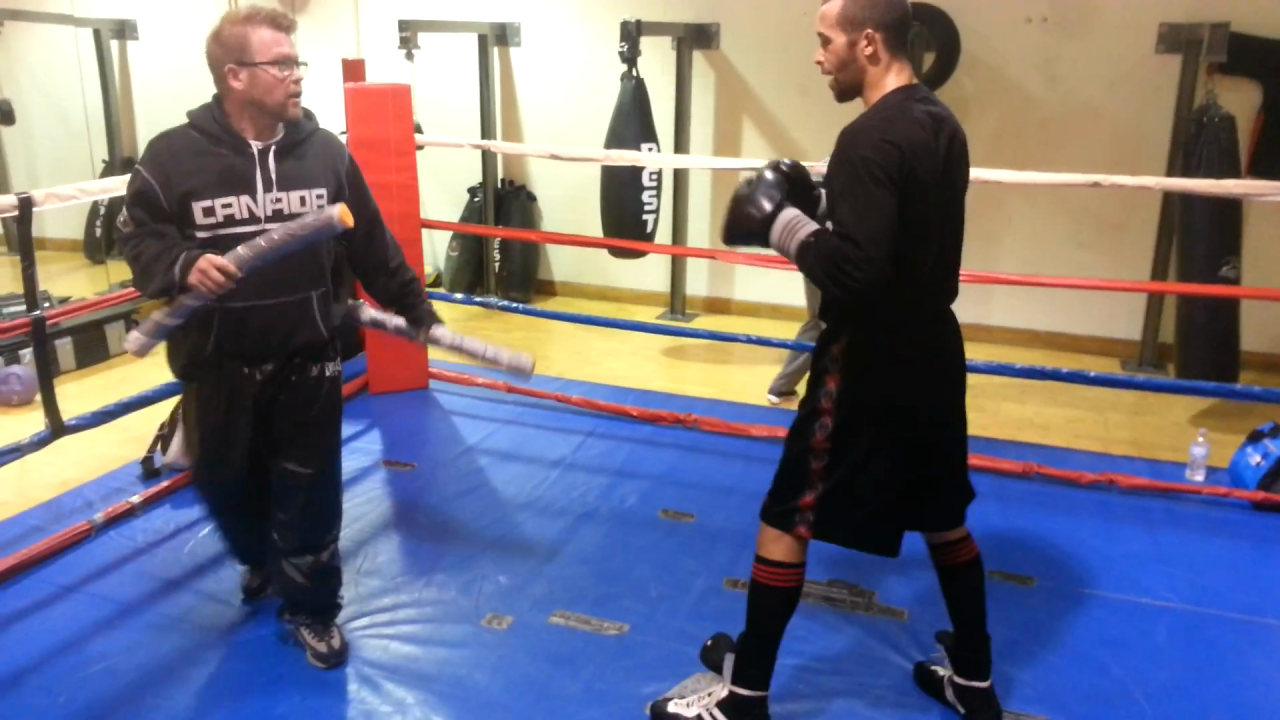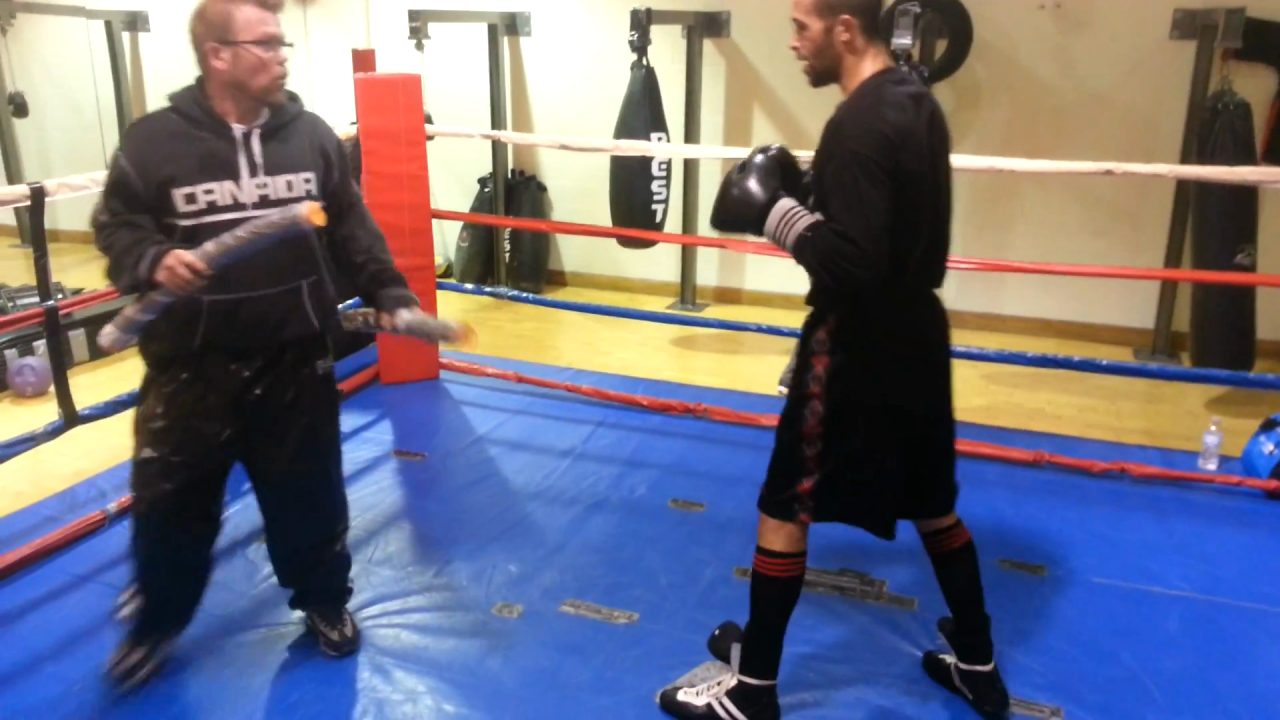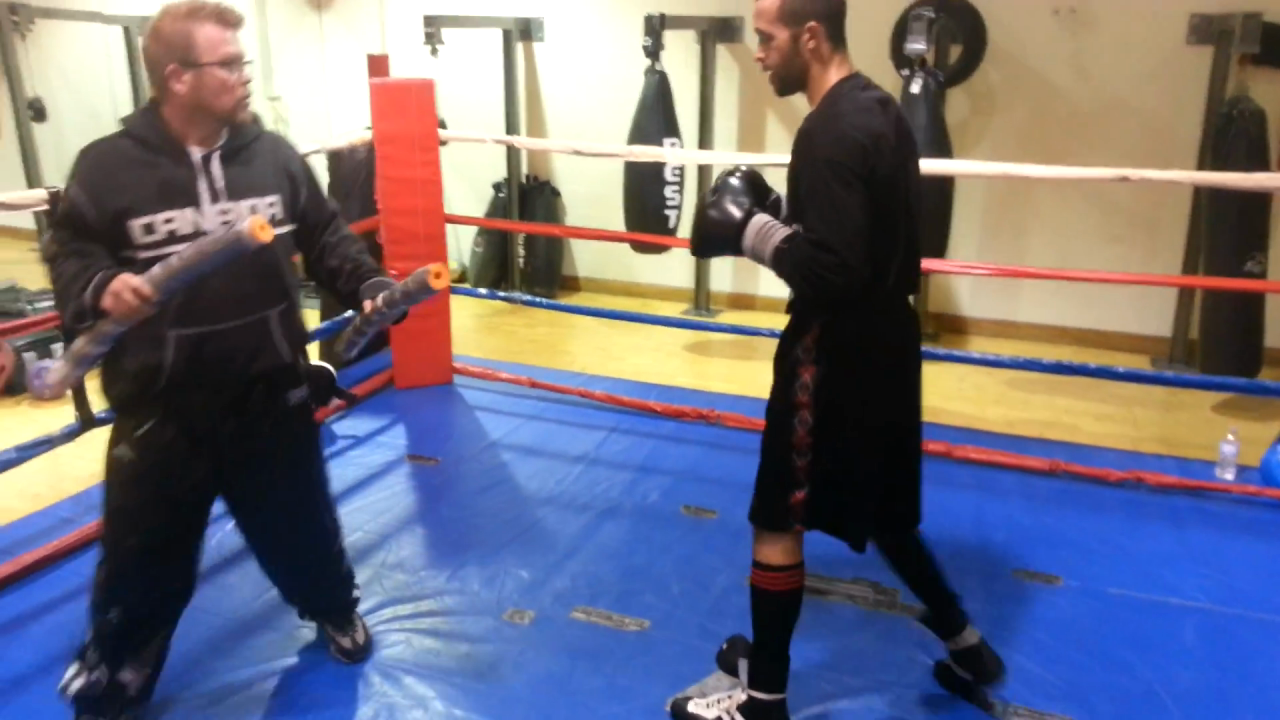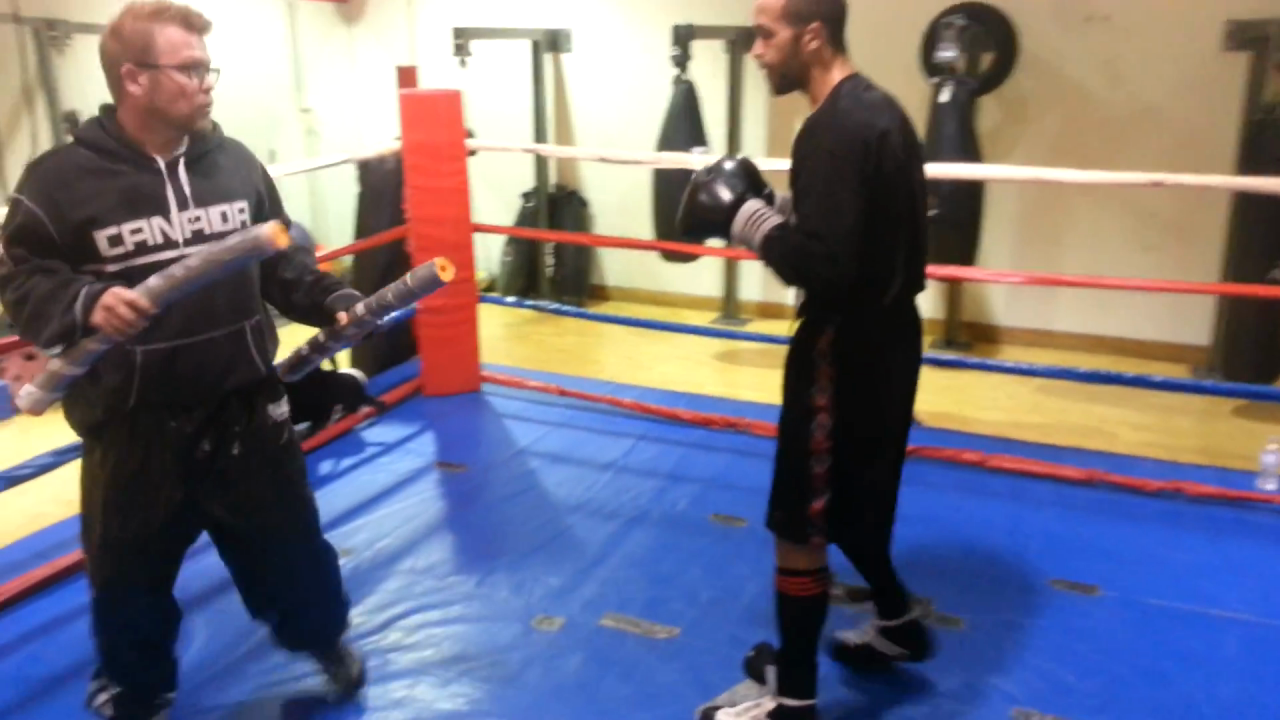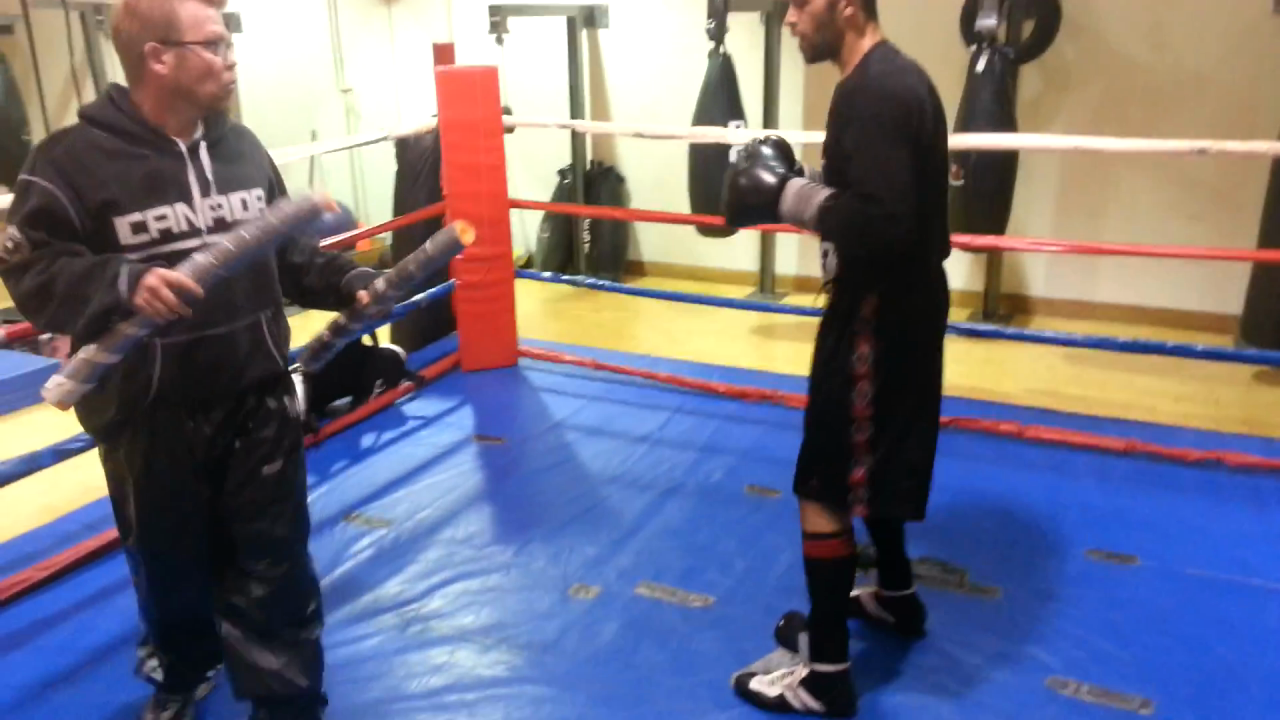
dt=0.2s
person 1, frame 1
left shoulder: (872, 139)
right shoulder: (939, 124)
left elbow: (854, 272)
left wrist: (783, 223)
right wrist: (809, 211)
left hip: (870, 359)
right hip: (931, 348)
left knee: (785, 518)
right knee: (943, 517)
person 1, frame 2
left shoulder: (860, 125)
right shoulder: (916, 105)
left elbow: (854, 264)
left wrist: (775, 214)
right wrist: (807, 201)
left hip: (858, 342)
right hip: (913, 331)
left knee: (783, 506)
right knee: (930, 504)
person 1, frame 3
left shoulder: (831, 133)
right shoulder: (877, 109)
left elbow: (831, 273)
left wrist: (752, 228)
right wrist: (777, 218)
left hip: (837, 347)
right hip: (884, 336)
left knee: (776, 520)
right knee: (876, 505)
right ankle: (965, 643)
person 1, frame 4
left shoulder: (837, 129)
right shoulder: (875, 110)
left elbow: (823, 264)
left wrist: (744, 217)
right wrist: (763, 211)
left hip: (847, 345)
right hip: (880, 334)
left knee: (799, 522)
right knee: (840, 500)
right ankle: (898, 620)
person 1, frame 5
left shoulder: (874, 93)
right shoulder: (890, 80)
left elbow: (881, 225)
left wrist: (789, 196)
right wrist: (802, 193)
left hip: (879, 315)
right hip: (894, 306)
left knee: (824, 489)
right knee: (870, 466)
right ankle: (894, 595)
person 2, frame 1
left shoulder: (324, 151)
right shoulder: (173, 155)
left elbow: (370, 243)
right elbow: (139, 239)
left wrist: (415, 307)
right wrist: (184, 266)
left hip: (305, 361)
right hip: (214, 365)
left knee: (308, 488)
right knee: (224, 484)
left ankle: (311, 608)
right ankle: (266, 558)
person 2, frame 2
left shoulder: (311, 136)
right shoulder: (153, 141)
left elbow: (350, 228)
right elbow: (117, 228)
left wrist: (390, 294)
right wrist: (153, 262)
left hip: (296, 358)
right hip: (191, 365)
left knee: (307, 494)
right knee: (170, 507)
left ankle: (323, 600)
right ankle: (153, 623)
person 2, frame 3
left shoulder: (273, 156)
right shoulder: (107, 166)
left elbow: (327, 241)
right elbow: (67, 255)
left wrist: (368, 287)
right wrist: (101, 289)
left hip: (269, 392)
right hip: (160, 406)
left knee: (299, 520)
right knee: (138, 555)
left ankle: (335, 613)
person 2, frame 4
left shoulder: (234, 163)
right shoulder: (61, 177)
left elbow: (281, 262)
left wrist: (333, 301)
right wrist: (87, 303)
left hip: (244, 406)
right hip: (133, 424)
left knee: (285, 541)
right knee: (131, 576)
left ankle: (321, 637)
person 2, frame 5
left shoulder: (242, 150)
right shoulder: (74, 159)
left elbow: (290, 250)
left wrist: (348, 283)
right wrist: (124, 284)
left hip: (256, 400)
right hip: (149, 416)
left knee: (272, 557)
right knee: (169, 560)
